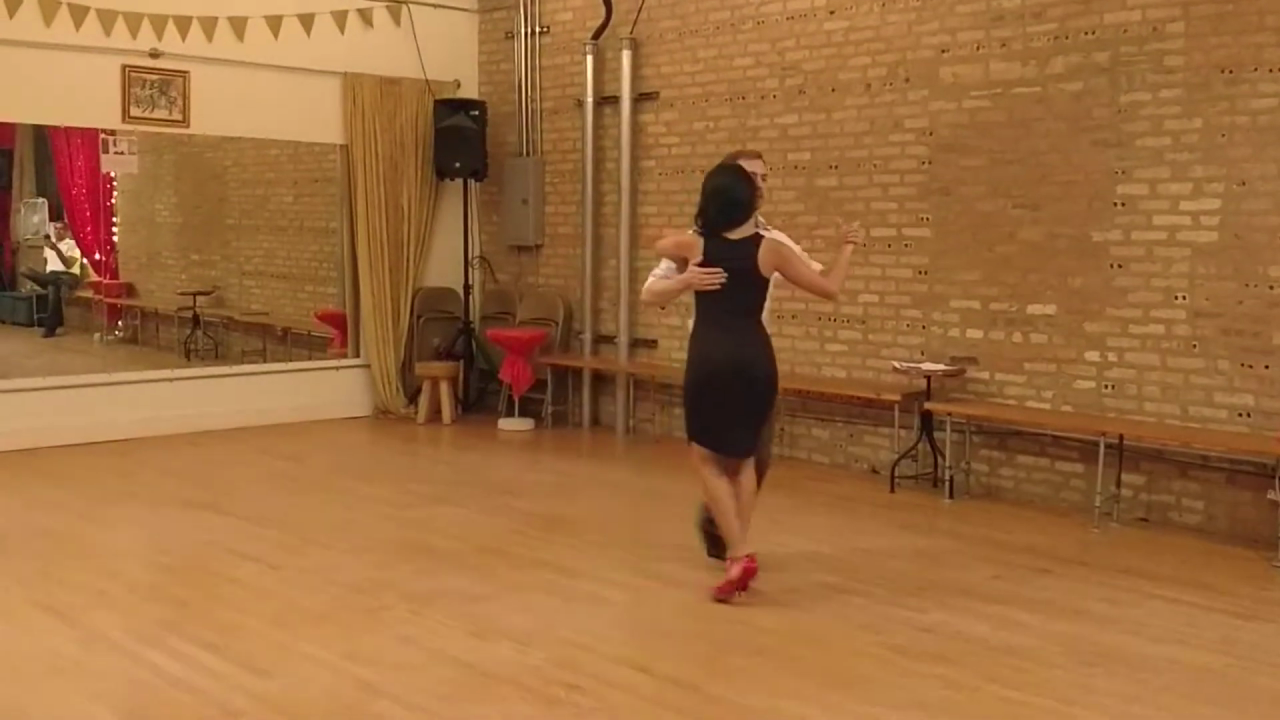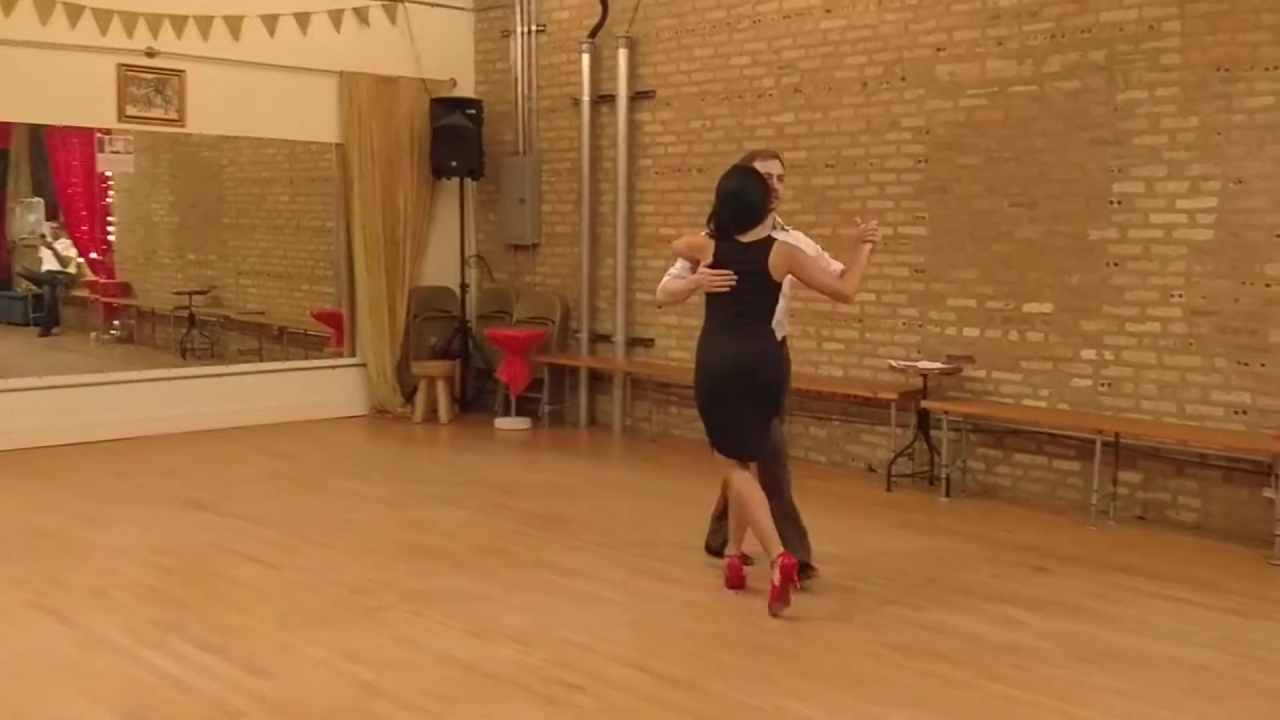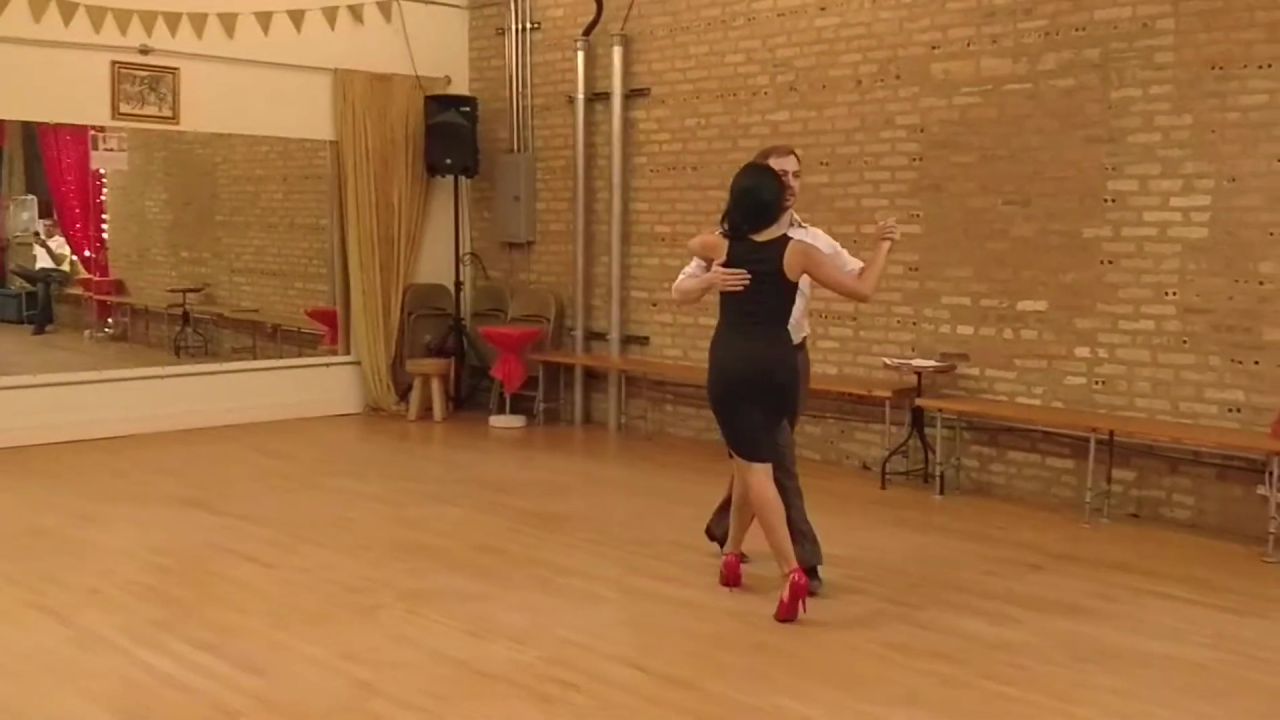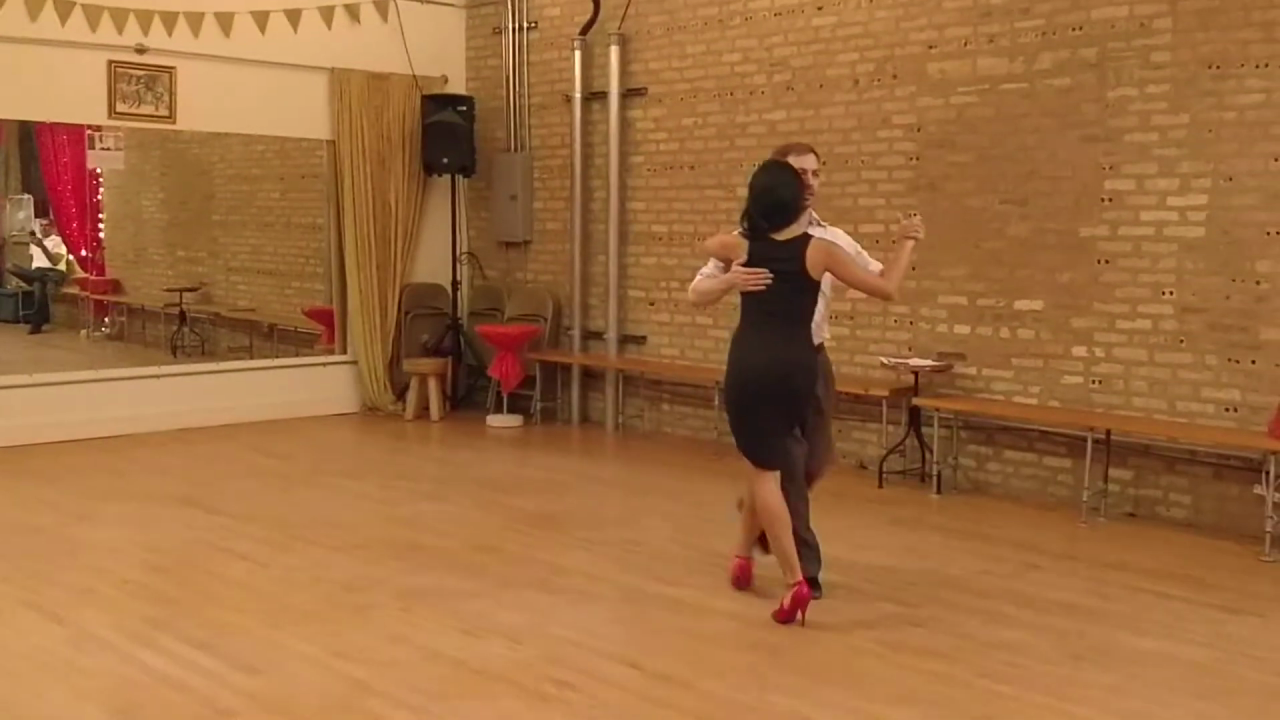
dt=0.2s
person 1, frame 1
left shoulder: (694, 246)
right shoulder: (770, 249)
left elbow: (660, 244)
right elbow: (830, 288)
right wrist: (848, 245)
left hip: (709, 358)
right hip: (754, 359)
left knee: (709, 463)
right knee: (743, 461)
left ankle: (739, 556)
right ankle: (740, 558)
person 1, frame 2
left shoulder: (707, 247)
right shoulder: (782, 253)
left elbow: (676, 244)
right elbow: (844, 290)
right wrist: (865, 246)
left hip: (717, 361)
right hip: (763, 361)
left knee: (735, 468)
right knee: (747, 460)
left ankle: (778, 557)
right ankle: (734, 557)
person 1, frame 3
left shoulder: (721, 246)
right shoulder: (797, 252)
left elbow: (692, 244)
right elbow: (862, 290)
right wrist: (884, 244)
left hip: (730, 363)
right hip: (777, 363)
left knee: (755, 468)
right knee: (752, 460)
left ankle: (792, 572)
right ankle: (732, 555)
person 1, frame 4
left shoulder: (741, 246)
right shoulder: (820, 251)
left elbow: (708, 245)
right elbow: (886, 289)
right wrist: (907, 244)
left hip: (749, 365)
right hip: (796, 366)
left knee: (765, 472)
right knee: (767, 465)
left ankle: (796, 582)
right ankle: (744, 554)
person 2, frame 1
left shoulder: (775, 241)
right elbow: (649, 293)
right wrist: (686, 281)
left knee: (757, 455)
left ankle: (724, 535)
right ankle: (716, 521)
person 2, frame 2
left shoulder: (795, 242)
left elbow: (840, 281)
right elbow: (665, 292)
right wrist: (697, 281)
right knee: (770, 452)
left ankle: (721, 536)
right ankle: (792, 551)
person 2, frame 3
left shoulder: (814, 240)
left elbow: (860, 280)
right elbow: (680, 291)
right wrist: (711, 281)
left hip: (792, 357)
right knee: (778, 458)
left ankle: (722, 525)
right ankle: (804, 558)
person 2, frame 4
left shoulder: (833, 240)
left elbow: (881, 282)
right elbow: (697, 293)
right wrist: (730, 281)
left hip: (812, 361)
left knee: (814, 460)
right knee: (788, 464)
right ankle: (804, 564)
